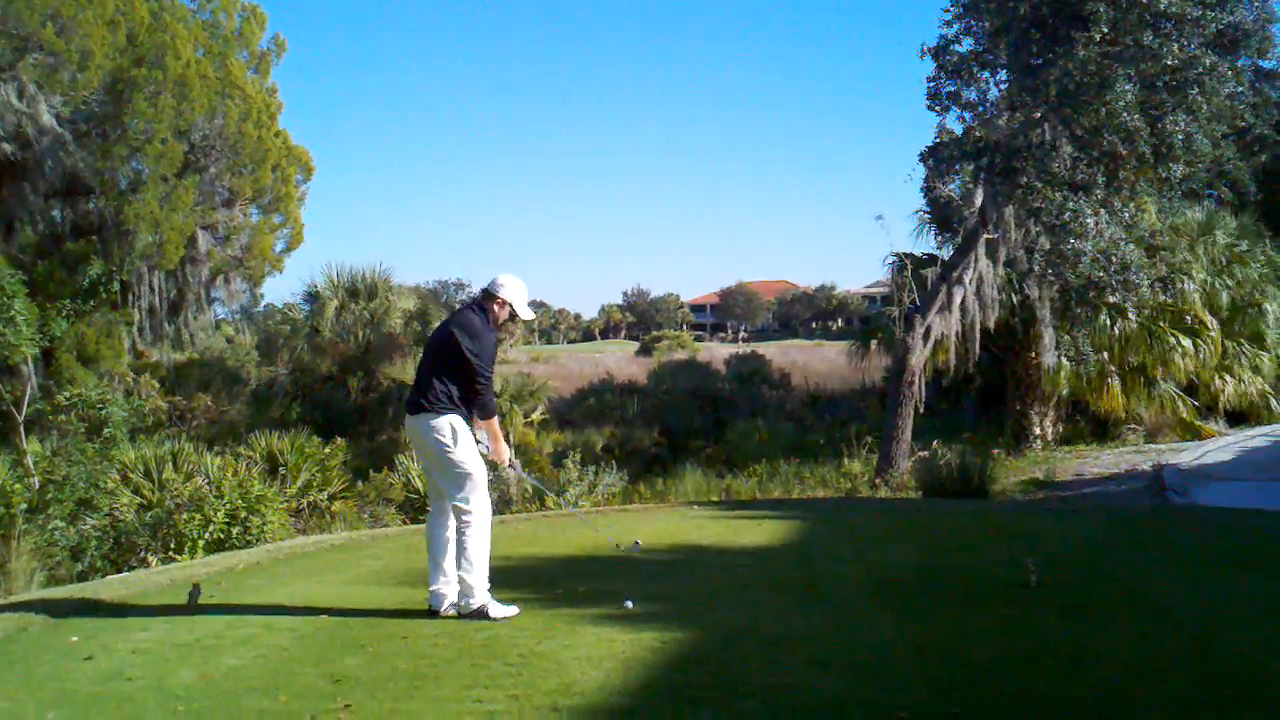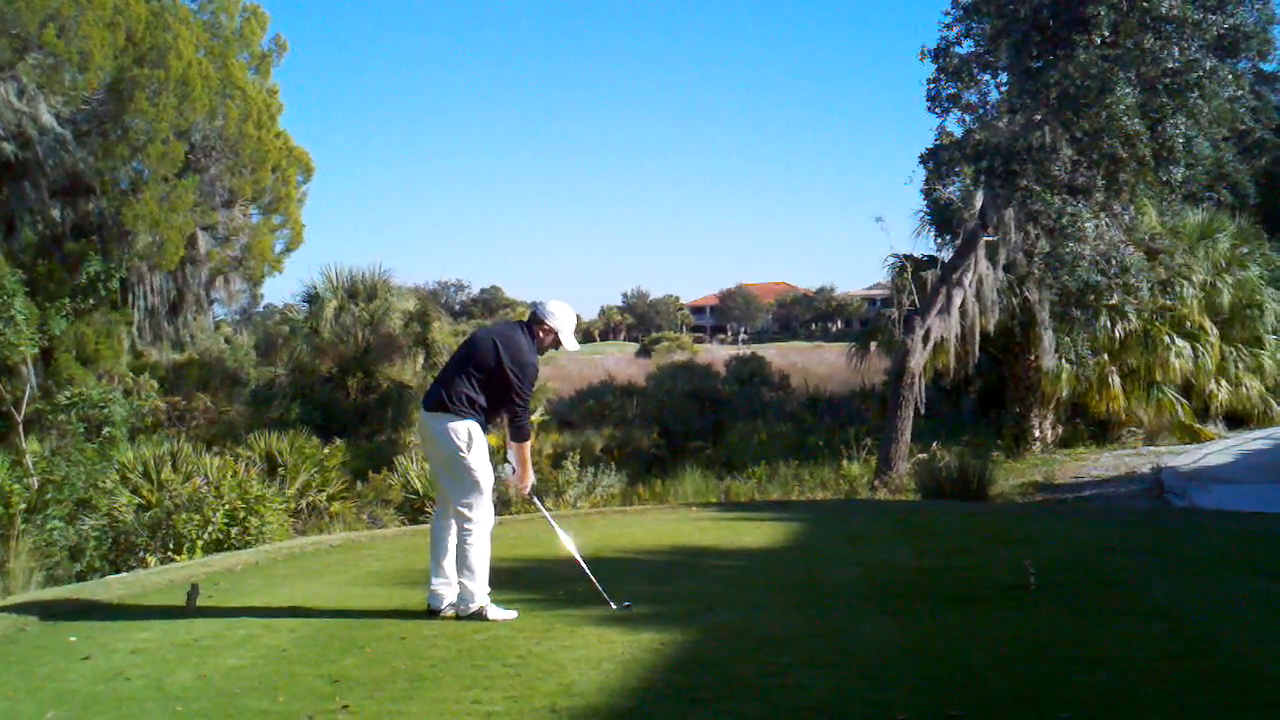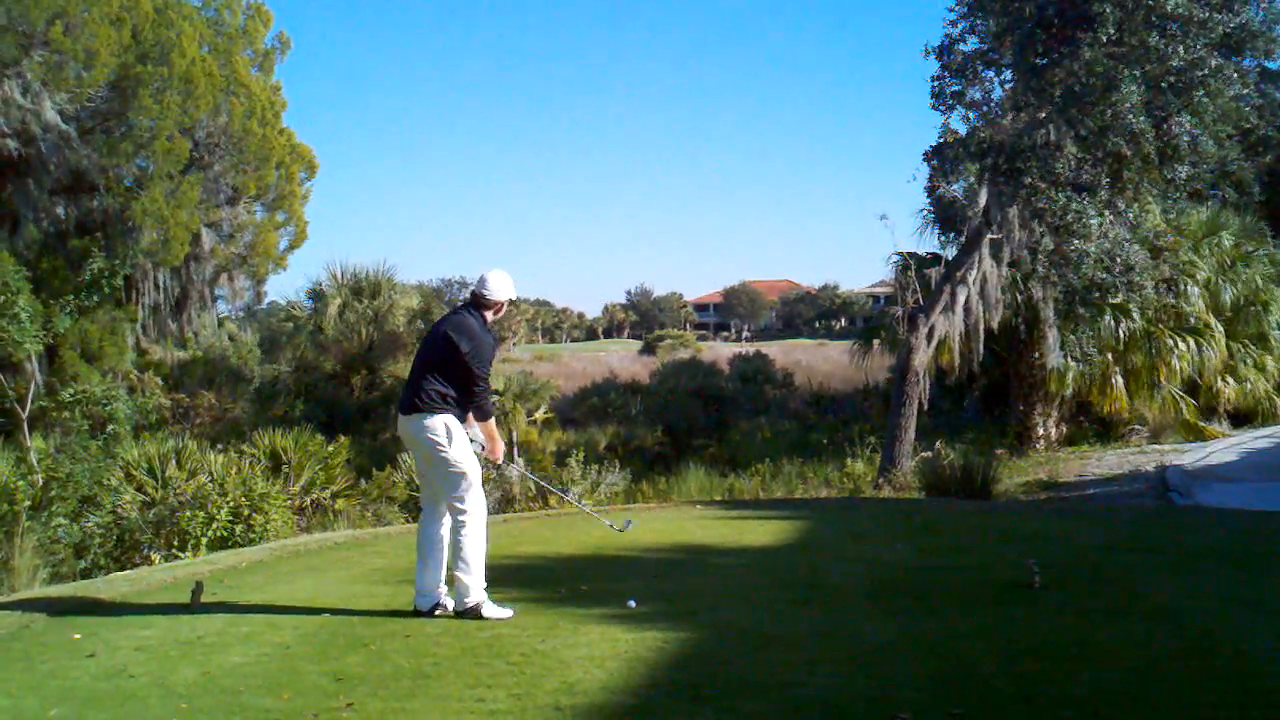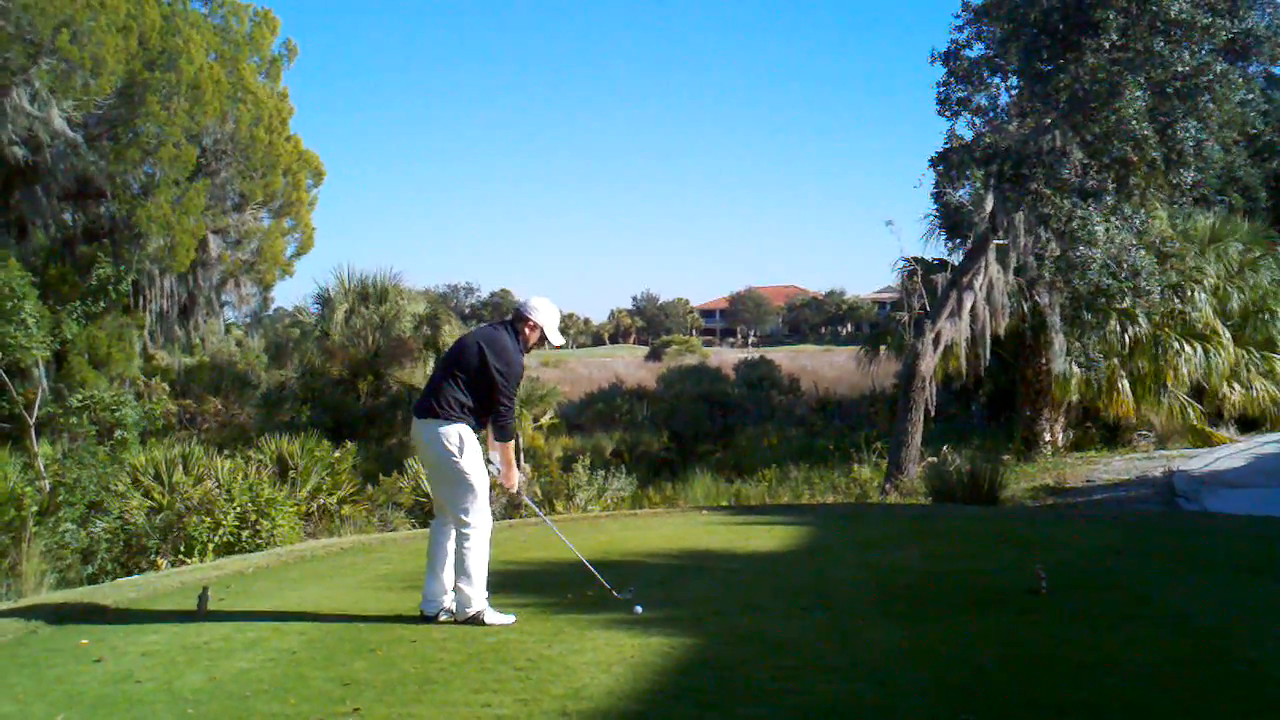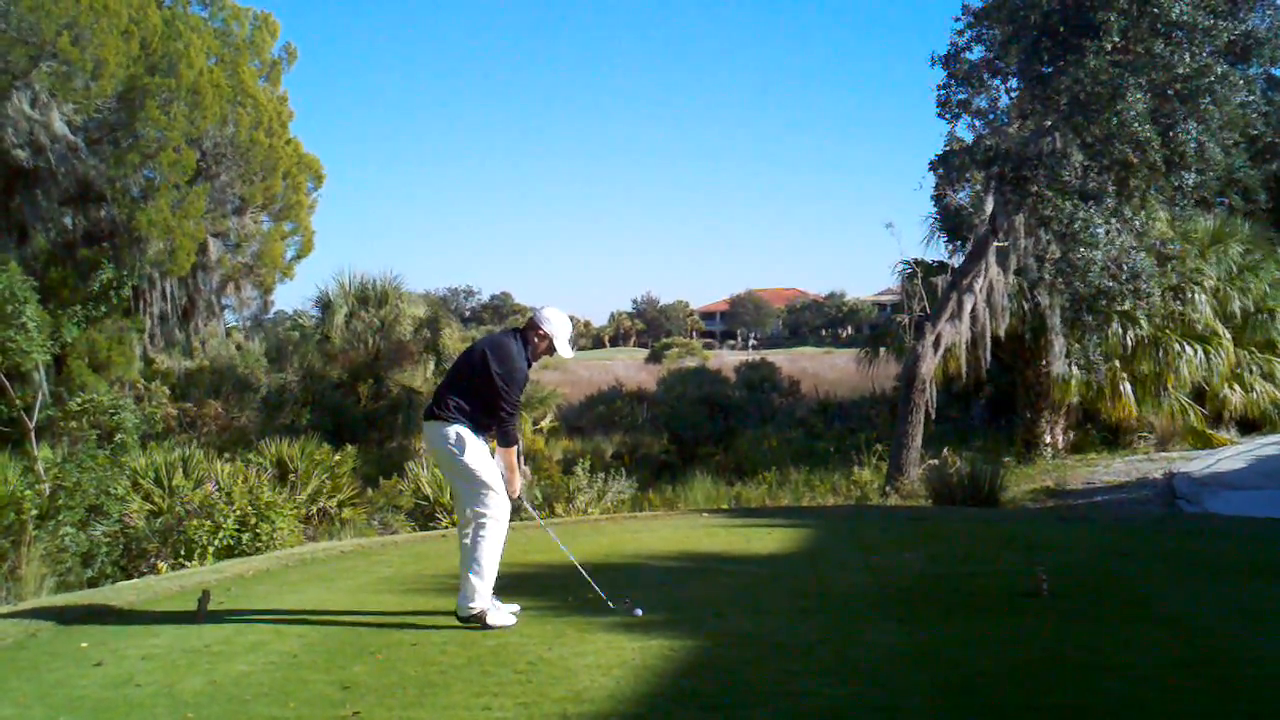
dt=1s
person 1, frame 1
left shoulder: (461, 320)
right shoulder: (480, 332)
right elbow: (482, 395)
left wrist: (484, 434)
right wrist: (497, 443)
left hip: (421, 420)
right hip: (443, 422)
left knee: (443, 510)
right knee: (473, 510)
left ankle: (443, 597)
right ankle: (474, 599)
person 1, frame 2
left shoulder: (503, 332)
right shoulder: (524, 356)
right elbow: (519, 417)
left wrist: (512, 454)
right wrist: (524, 469)
left hip: (433, 418)
right hip: (456, 424)
left knee: (448, 510)
right knee: (475, 515)
left ankle: (442, 596)
right ankle: (473, 602)
person 1, frame 3
left shoulder: (453, 321)
right shoulder: (479, 336)
right elbow: (480, 396)
left wrist: (474, 429)
right wrist: (495, 441)
left hip: (414, 419)
right hip: (436, 421)
left knee: (435, 509)
right knee: (469, 508)
left ankle: (429, 597)
right ankle: (471, 599)
person 1, frame 4
left shoulder: (489, 336)
right shoulder: (508, 354)
right elbow: (503, 415)
left wrist: (495, 450)
right wrist: (509, 466)
left hip: (427, 425)
right hip: (449, 430)
left knee: (447, 517)
right knee: (474, 520)
left ankle: (436, 603)
right ankle: (471, 607)
person 1, frame 5
left shoulder: (504, 343)
right shoulder: (512, 359)
left elbow: (499, 414)
right elbow: (506, 421)
left wrist: (505, 464)
right wrist: (512, 472)
left hip: (451, 429)
right hip: (455, 431)
left knee: (475, 515)
right knee: (494, 509)
left ankle: (479, 597)
right ankle: (475, 604)
